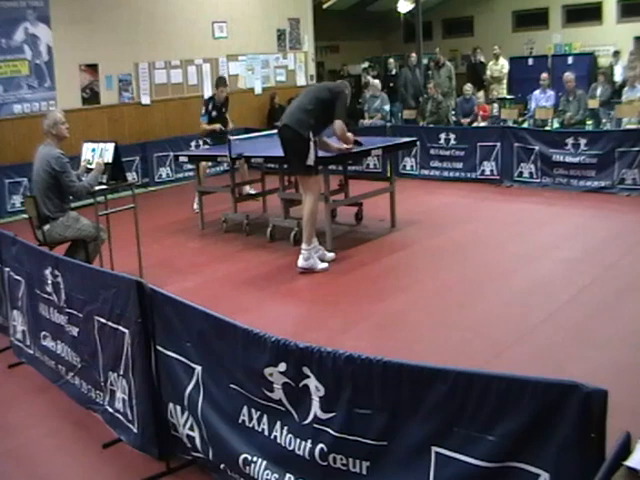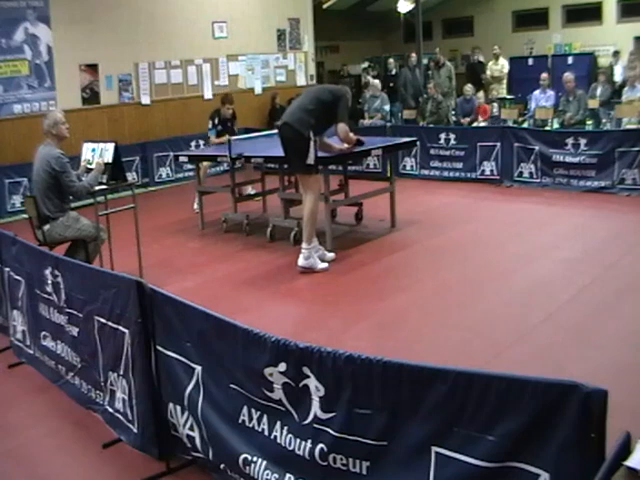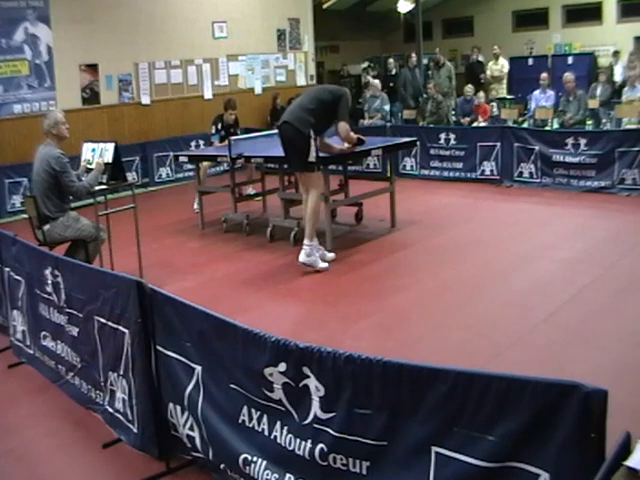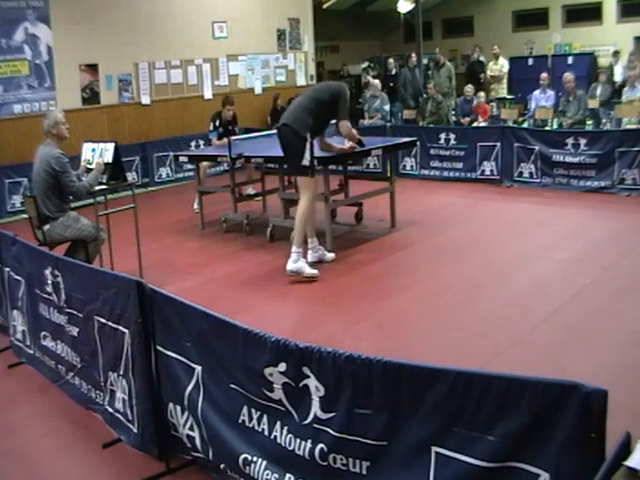
dt=0.3s
person 1, frame 1
left shoulder: (322, 91)
right shoulder: (341, 92)
left elbow: (317, 139)
right elbow: (338, 129)
left wrist: (339, 148)
right wrist: (348, 139)
left hip: (286, 128)
right hip: (299, 130)
left knee: (308, 190)
right knee: (312, 191)
left ankle: (313, 248)
right ankle: (306, 256)
person 1, frame 2
left shoulder: (323, 95)
right shoulder: (342, 95)
left elbow: (319, 142)
right elbow: (343, 133)
left wrist: (341, 148)
right wrist: (352, 139)
left hip: (287, 127)
right hip: (299, 130)
left knee: (308, 190)
right knee: (312, 190)
left ankle: (313, 247)
right ankle: (306, 255)
person 1, frame 3
left shoulder: (324, 96)
right shoulder: (342, 95)
left elbow: (320, 143)
right elbow: (344, 132)
left wrist: (341, 149)
right wrist: (353, 138)
left hip: (286, 126)
right hip: (299, 129)
left knee: (308, 189)
right knee: (315, 189)
left ankle: (313, 247)
right ankle: (308, 251)
person 1, frame 4
left shoulder: (323, 91)
right shoulder: (341, 92)
left elbow: (322, 143)
right elbow: (345, 130)
left wrist: (344, 148)
right wrist: (355, 137)
left hip: (287, 128)
right hip: (297, 131)
left knee: (311, 187)
right knee: (306, 194)
left ankle: (314, 248)
right ankle: (295, 259)
person 2, frame 1
left shoulder: (43, 151)
right shoulder: (56, 156)
right elbow: (78, 192)
left wrist: (81, 171)
right wrist: (96, 172)
left hip: (46, 220)
right hip: (55, 224)
left knee: (88, 230)
right knee: (98, 233)
person 2, frame 2
left shoulder: (43, 151)
right shoulder: (56, 156)
right elbow: (78, 192)
left wrist: (81, 171)
right wrist: (96, 172)
left hip: (45, 220)
right hip: (55, 223)
left knee: (88, 230)
right knee: (99, 233)
person 2, frame 3
left shoulder: (43, 151)
right shoulder: (56, 156)
right elbow: (78, 192)
left wrist: (81, 172)
right wrist: (96, 172)
left hip: (45, 221)
right hip: (54, 224)
left knee: (87, 230)
right knee: (98, 233)
person 2, frame 4
left shoulder: (43, 151)
right shoulder: (56, 156)
right elbow: (77, 192)
left wrist: (81, 171)
right wrist: (96, 172)
left hip: (46, 220)
right hip: (55, 224)
left knee: (88, 230)
right knee: (98, 233)
person 3, frame 1
left shoulder: (226, 100)
right shoulder: (208, 103)
right elbow: (203, 127)
left wrist: (229, 123)
right wrist: (213, 126)
left hip: (224, 135)
right hip: (211, 138)
right knee: (203, 164)
left ankle: (246, 188)
right ankle: (197, 199)
person 3, frame 2
left shoulder: (232, 114)
right shoulder: (214, 117)
right elbow: (212, 141)
left wrist: (232, 137)
right wrist: (222, 139)
right hip: (216, 145)
right knee: (204, 165)
left ankle: (247, 188)
right ankle: (197, 199)
person 3, frame 3
left shoulder: (235, 120)
right shoulder: (217, 122)
right elbow: (215, 145)
right wrist: (225, 144)
right knee: (205, 165)
left ankle: (248, 189)
right ankle: (198, 199)
person 3, frame 4
left shoulder: (233, 117)
right shoulder: (215, 119)
left elbow: (236, 134)
right elbow: (214, 143)
left wrist: (233, 138)
right wrist: (223, 142)
right hip: (217, 147)
right knee: (204, 166)
left ankle: (248, 189)
right ankle: (198, 199)
